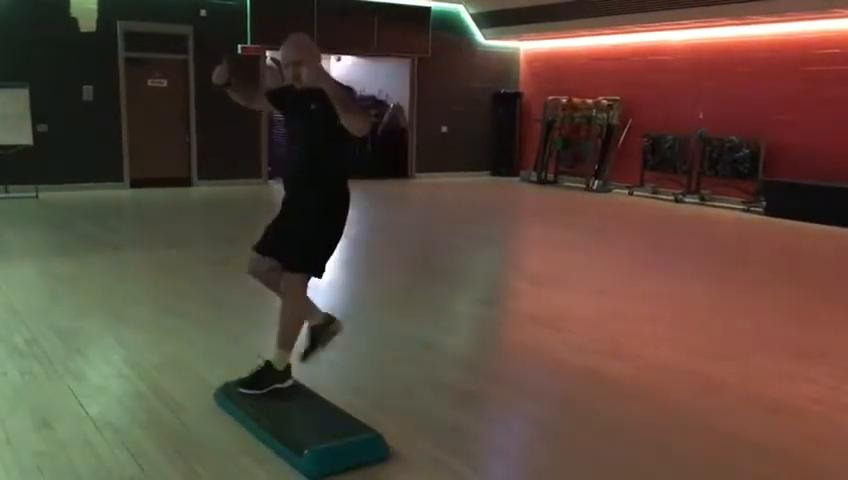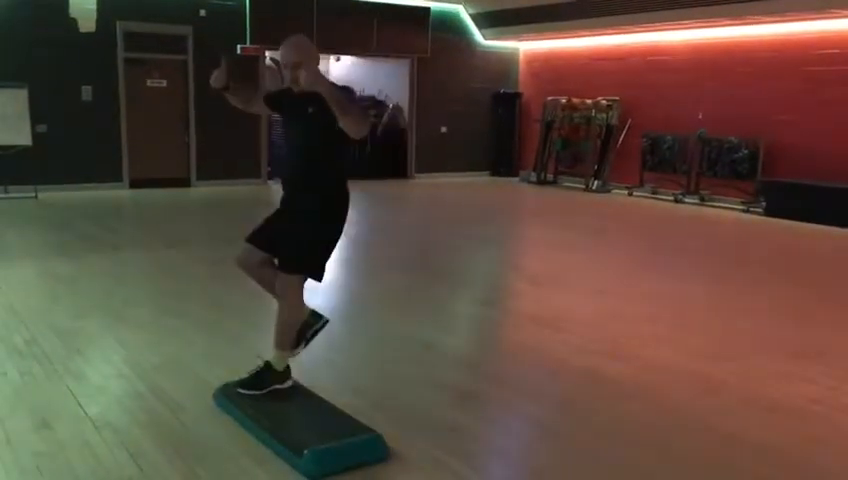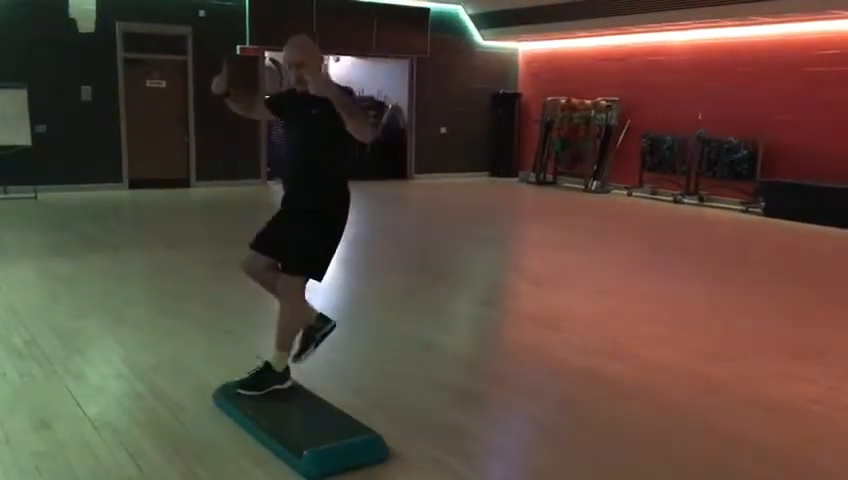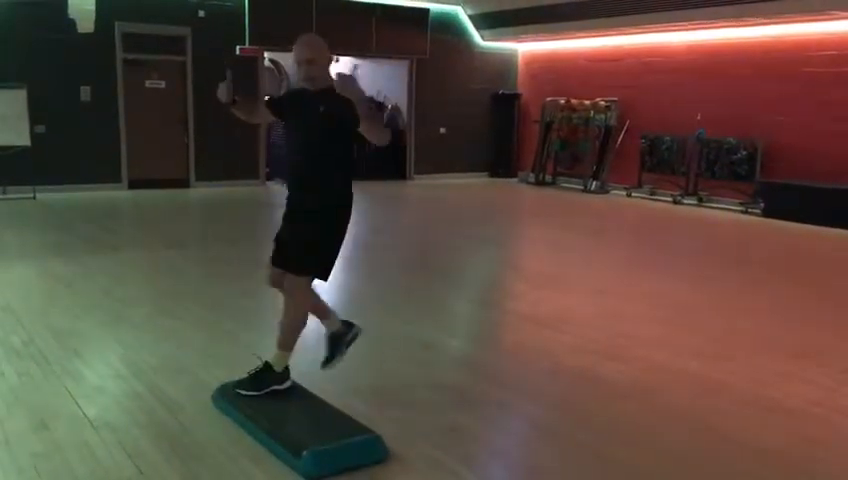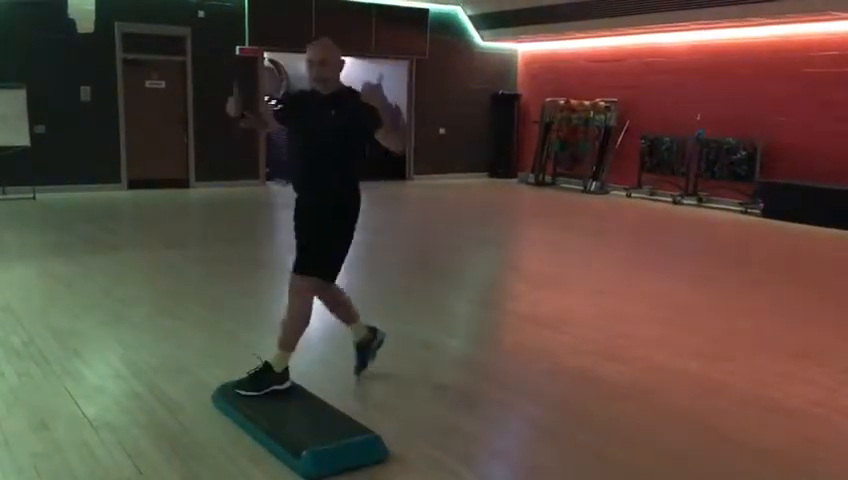
dt=0.1s
person 1, frame 1
left shoulder: (333, 95)
right shoulder: (292, 94)
left elbow: (360, 127)
right elbow: (253, 99)
left wrist: (327, 84)
right wrist: (226, 82)
left hip: (325, 204)
right hip: (297, 201)
left knee: (291, 281)
right knee: (259, 266)
left ankle: (279, 369)
right ankle: (318, 321)
person 1, frame 2
left shoulder: (331, 97)
right shoulder: (290, 97)
left elbow: (359, 130)
right elbow: (251, 101)
left wrist: (324, 89)
right wrist: (224, 85)
left hip: (324, 206)
right hip: (295, 202)
left knee: (287, 281)
right knee: (249, 259)
left ankle: (278, 369)
right ankle: (306, 317)
person 1, frame 3
left shoulder: (335, 100)
right shoulder: (292, 99)
left elbow: (366, 134)
right elbow: (252, 108)
left wrist: (332, 94)
right wrist: (226, 92)
left hip: (324, 207)
right hip: (295, 203)
left knee: (290, 283)
right knee: (255, 265)
left ankle: (278, 369)
right ankle: (313, 320)
person 1, frame 4
left shoulder: (341, 100)
right shoulder: (295, 99)
left elbow: (380, 138)
right elbow: (257, 112)
left wrist: (357, 98)
right wrist: (230, 99)
left hip: (329, 206)
right hip: (300, 203)
left knee: (293, 283)
right knee: (279, 277)
left ankle: (277, 371)
right ankle: (337, 327)
person 1, frame 5
left shoulder: (355, 105)
right shoulder: (301, 102)
left elbow: (397, 145)
right elbow: (265, 121)
left wrist: (381, 107)
right wrist: (240, 113)
left hip: (336, 209)
right hip: (308, 205)
left knee: (300, 285)
right knee: (317, 283)
left ankle: (277, 369)
right ankle: (365, 335)
